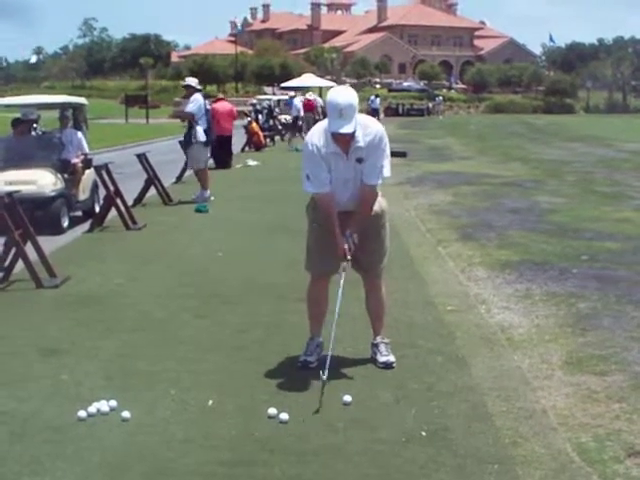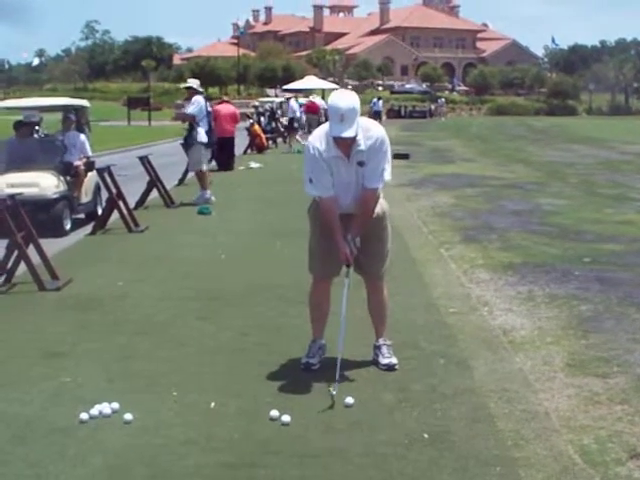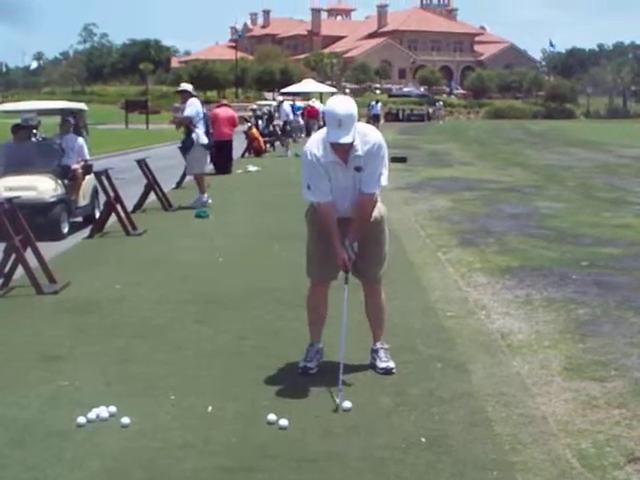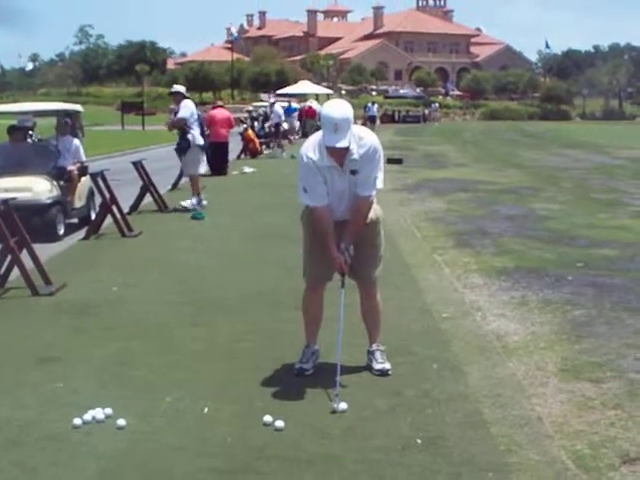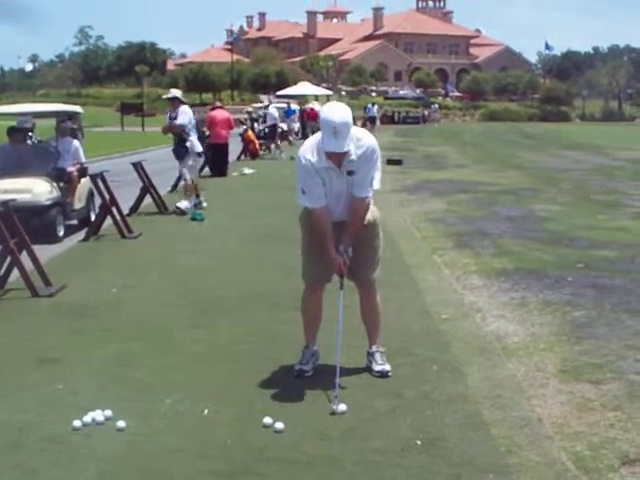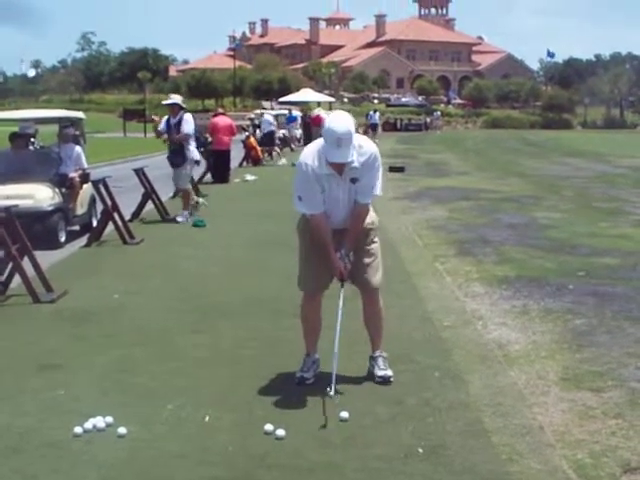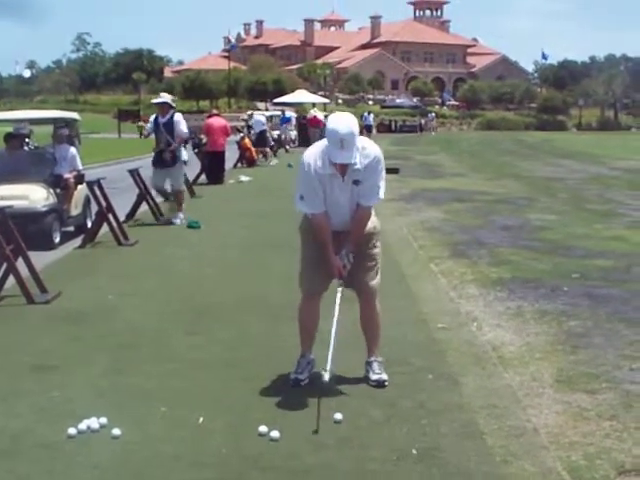
dt=0.2s
person 1, frame 1
left shoulder: (375, 133)
right shoulder: (314, 141)
left elbow: (370, 188)
right elbow: (323, 194)
left wrist: (353, 230)
right wrist: (337, 235)
left hip: (367, 210)
right hip: (327, 211)
left knee: (373, 277)
right knee: (319, 276)
left ankle: (379, 341)
right ankle: (315, 340)
person 1, frame 2
left shoulder: (376, 136)
right shoulder: (316, 144)
left elbow: (371, 191)
right elbow: (326, 198)
left wrist: (355, 234)
right wrist: (339, 240)
left hip: (369, 212)
right hip: (328, 213)
left knee: (375, 279)
right knee: (321, 278)
left ankle: (381, 343)
right ankle: (317, 342)
person 1, frame 3
left shoulder: (373, 141)
right shoulder: (314, 150)
left elbow: (368, 196)
right elbow: (324, 204)
left wrist: (352, 239)
right wrist: (337, 246)
left hip: (366, 216)
right hip: (326, 217)
left knee: (373, 282)
right knee: (319, 282)
left ankle: (379, 346)
right ankle: (314, 346)
person 1, frame 4
left shoulder: (369, 144)
right shoulder: (310, 153)
left elbow: (364, 199)
right elbow: (320, 207)
left wrist: (348, 242)
right wrist: (333, 250)
left hip: (362, 218)
right hip: (322, 219)
left knee: (368, 284)
right knee: (314, 284)
left ankle: (375, 348)
right ankle: (310, 348)
person 1, frame 5
left shoulder: (367, 145)
right shoulder: (308, 155)
left elbow: (361, 199)
right elbow: (318, 209)
left wrist: (346, 244)
right wrist: (331, 252)
left hip: (360, 220)
right hip: (319, 221)
left knee: (368, 285)
right knee: (313, 285)
left ankle: (375, 349)
right ankle: (310, 349)
person 1, frame 6
left shoulder: (369, 152)
right shoulder: (308, 161)
left elbow: (363, 205)
right elbow: (316, 214)
left wrist: (347, 248)
right wrist: (332, 256)
left hip: (359, 225)
right hip: (318, 228)
left knee: (371, 289)
right knee: (311, 292)
left ankle: (377, 355)
right ankle: (311, 357)
person 1, frame 7
left shoulder: (372, 155)
right shoulder: (311, 161)
left elbow: (365, 208)
right elbow: (317, 214)
left wrist: (349, 250)
right wrist: (331, 256)
left hip: (360, 229)
right hip: (320, 229)
left knee: (369, 294)
right knee: (310, 294)
left ankle: (373, 359)
right ankle: (305, 358)
person 2, frame 1
left shoulder: (196, 98)
right shoulder: (193, 99)
left elbow: (187, 115)
right elbow: (184, 116)
left wrist: (179, 114)
right wrist: (181, 114)
left hip: (199, 137)
right hip: (196, 136)
left knee: (200, 165)
right knee: (198, 166)
left ankle: (205, 193)
right ankle: (204, 192)
person 2, frame 2
left shoulder: (197, 99)
right shoulder: (192, 101)
left elbow: (188, 116)
right elbow: (184, 117)
left wrist: (179, 115)
right wrist: (182, 115)
left hip: (199, 138)
right hip: (195, 138)
left knee: (199, 167)
right knee: (198, 167)
left ankle: (206, 193)
right ankle: (205, 193)
person 2, frame 3
left shoulder: (193, 102)
right shoulder: (186, 106)
left elbow: (186, 119)
right elbow: (178, 124)
left wrist: (178, 120)
right wrist: (179, 120)
left hip: (198, 140)
right hip: (192, 141)
left knee: (198, 170)
right knee: (196, 170)
left ankle: (203, 196)
right ankle: (202, 196)
person 2, frame 4
left shoulder: (187, 103)
right shoulder: (178, 108)
left elbow: (180, 121)
right elbow: (171, 127)
left wrist: (172, 123)
right wrist: (173, 124)
left hip: (193, 142)
right hip: (185, 143)
left knee: (192, 171)
right knee: (191, 171)
left ankle: (194, 199)
right ankle: (199, 198)
person 2, frame 5
left shoulder: (185, 109)
right shoulder: (171, 114)
left elbow: (178, 127)
right elbow: (165, 130)
left wrist: (169, 129)
right wrist: (167, 127)
left hip: (190, 147)
right hip: (181, 147)
left knee: (187, 174)
right knee: (190, 175)
left ankle: (187, 201)
right ankle: (198, 200)
person 2, frame 6
left shoulder: (187, 117)
right shoulder: (167, 119)
left elbow: (184, 136)
right elbow: (158, 134)
left wrist: (169, 139)
right wrist: (157, 125)
left hip: (186, 155)
right hip: (175, 155)
left knee: (183, 184)
right knee: (180, 185)
left ankle: (185, 212)
right ankle: (193, 201)
person 2, frame 7
left shoulder: (176, 117)
right shoulder: (155, 118)
left elbow: (183, 137)
right elbow: (146, 134)
left wrist: (171, 150)
left hip: (175, 156)
right hip: (160, 156)
left knee: (177, 187)
right knee: (157, 185)
left ankle: (179, 213)
right ankle: (173, 202)
